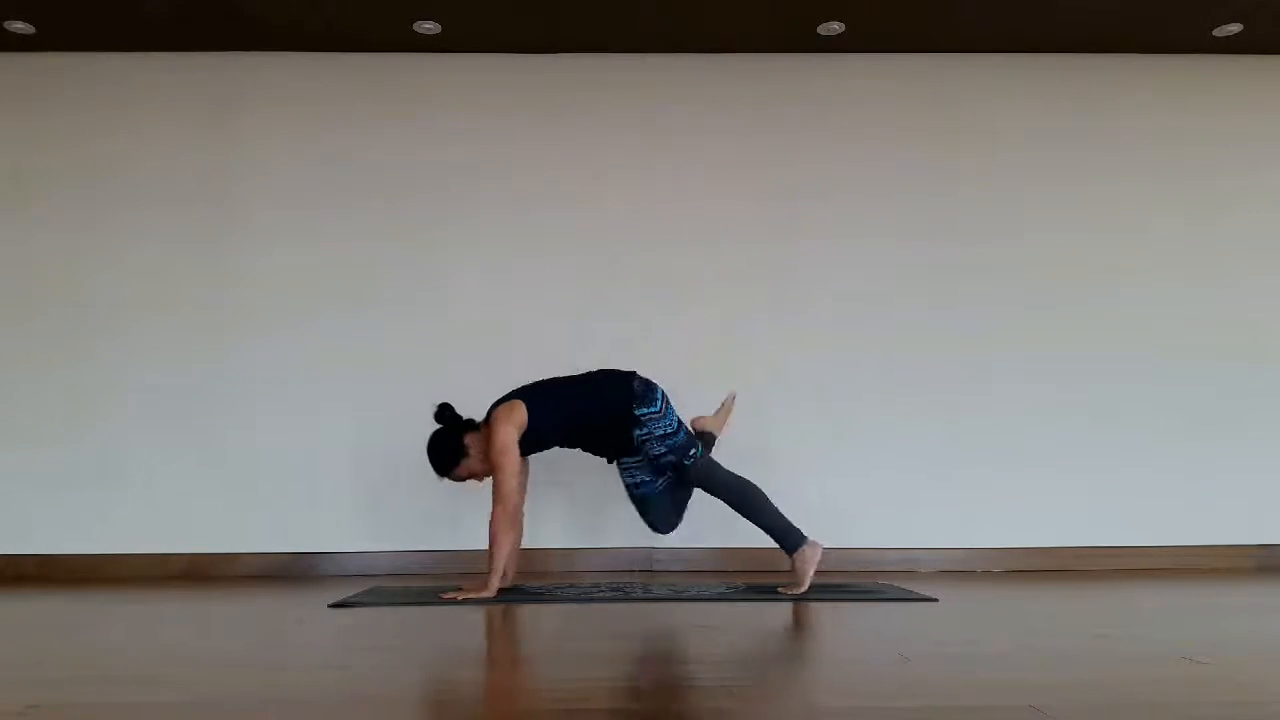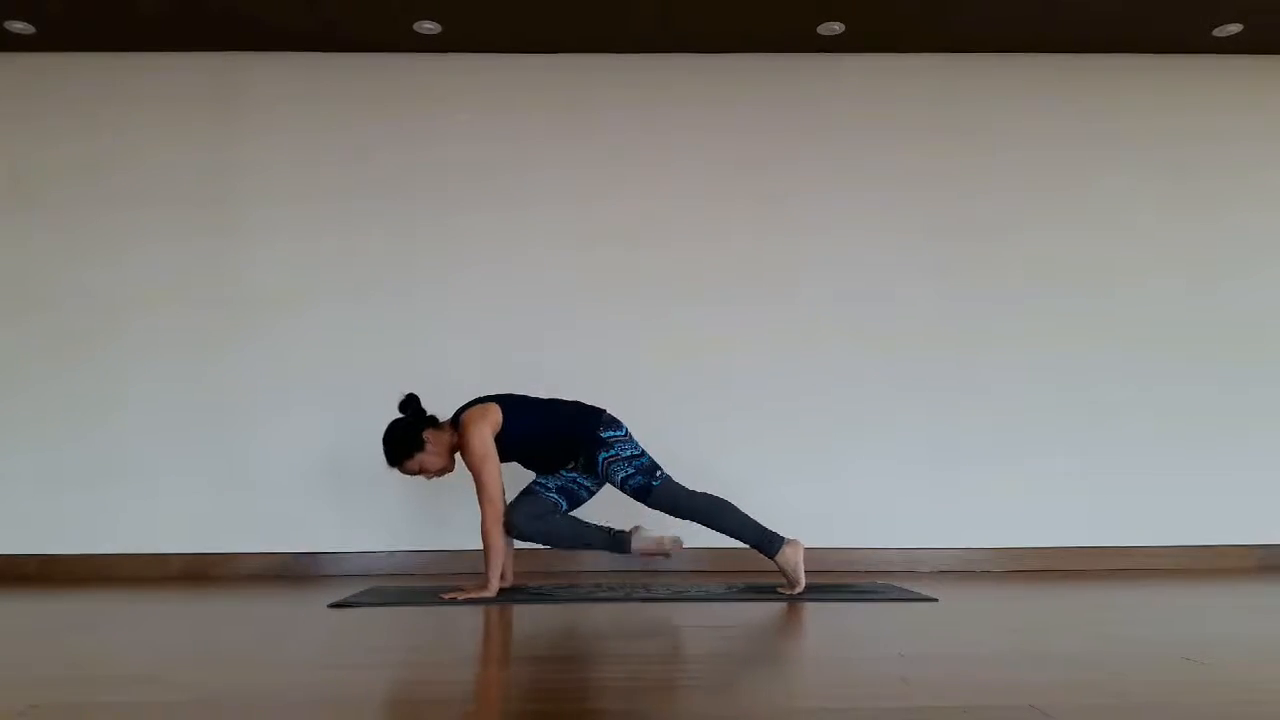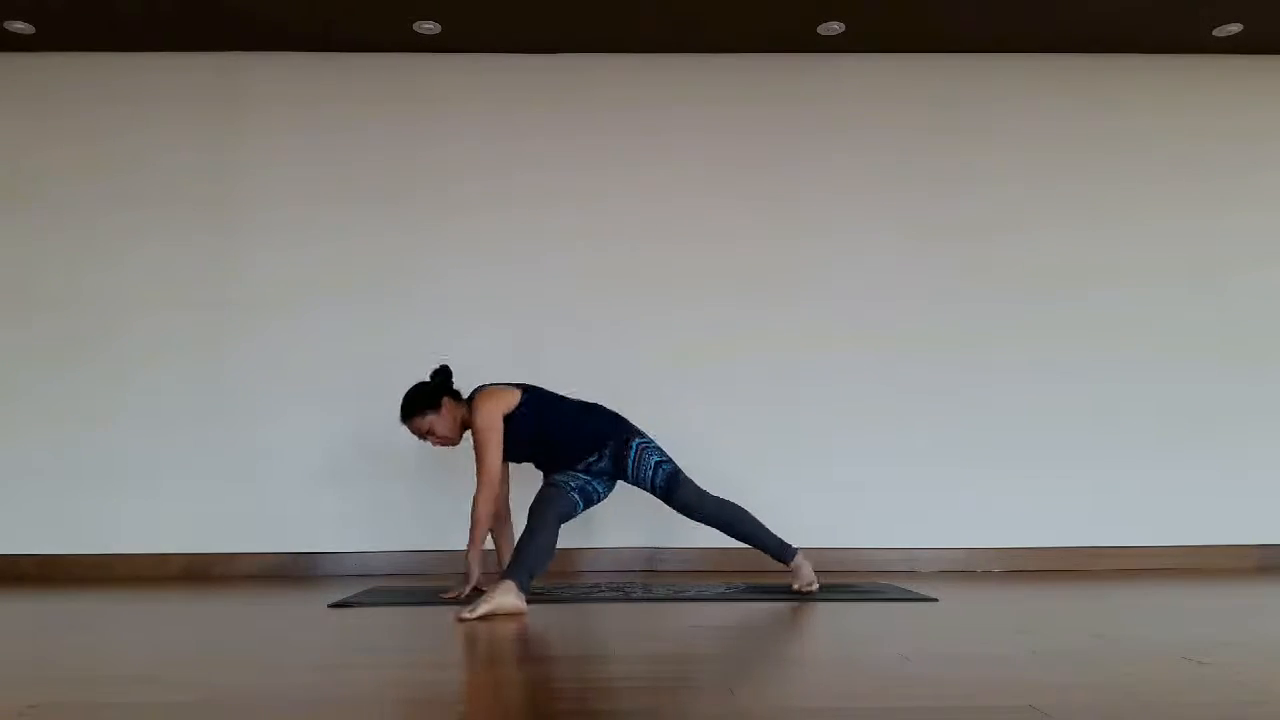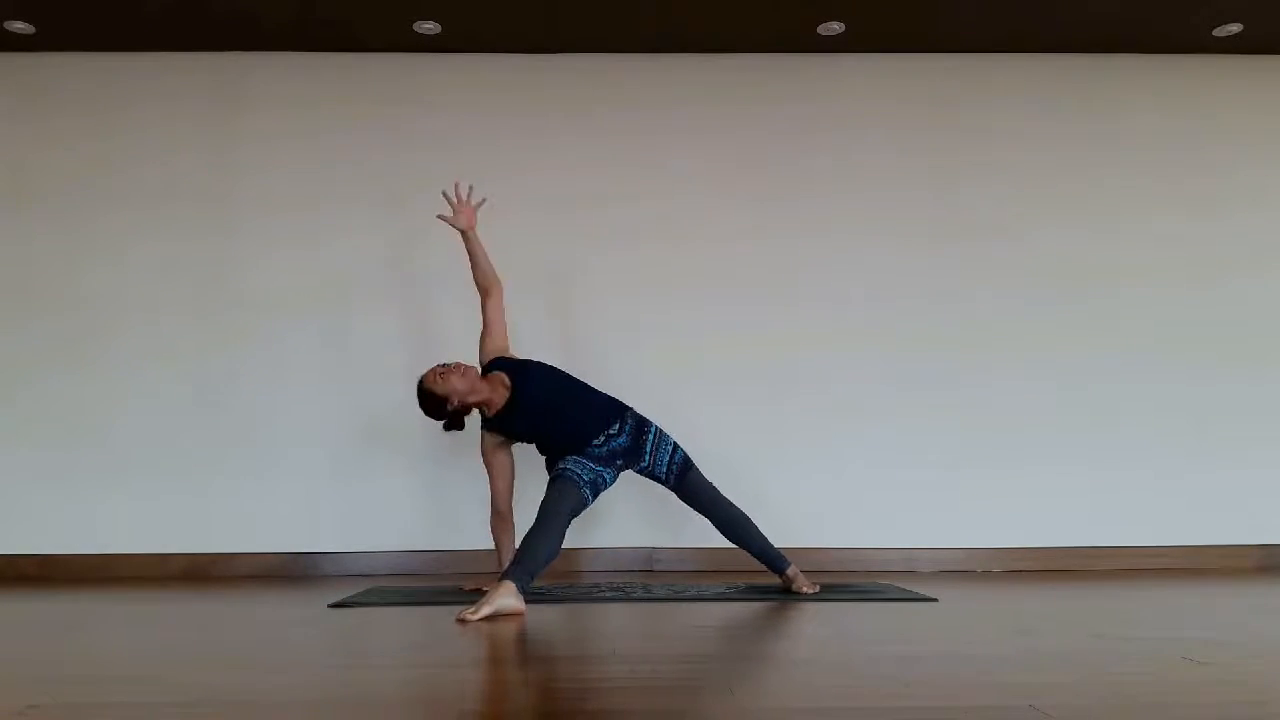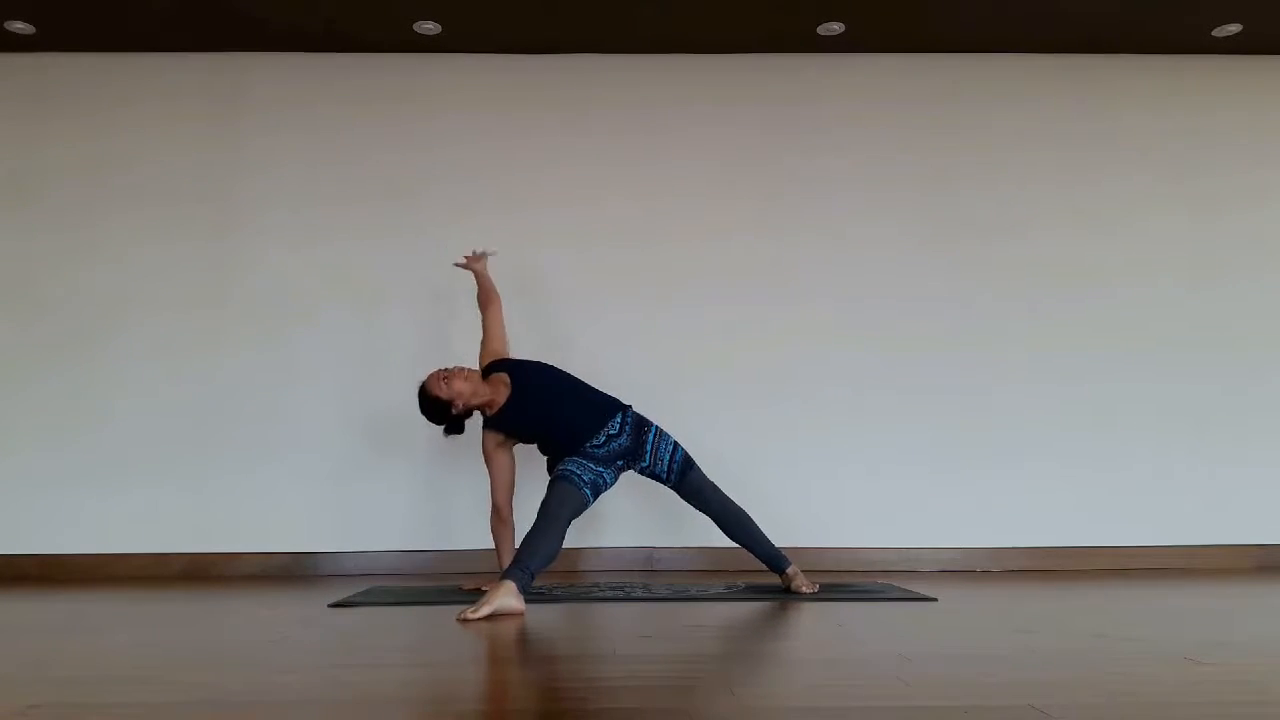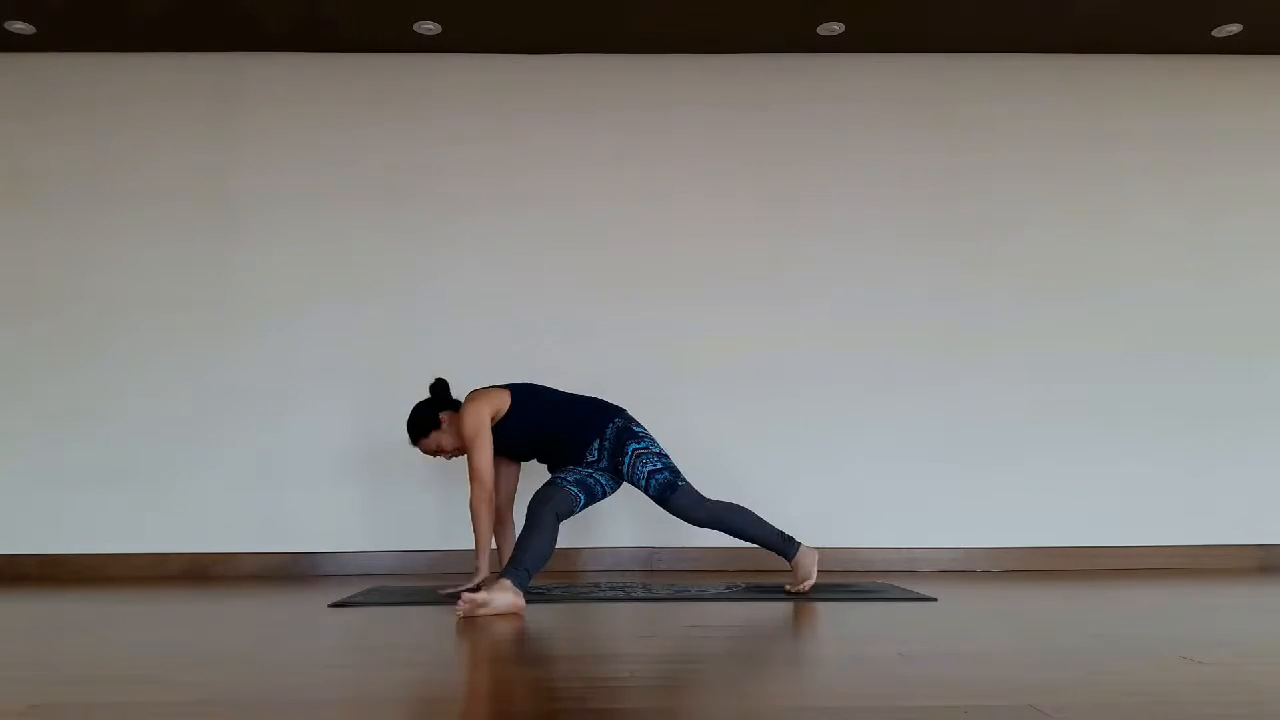
dt=0.3s
person 1, frame 1
left shoulder: (501, 428)
right shoulder: (506, 436)
left elbow: (505, 511)
right elbow: (513, 508)
left wrist: (491, 582)
right wrist: (504, 573)
left hip: (634, 405)
right hip: (617, 424)
left knee: (716, 477)
right knee: (663, 520)
left ankle: (800, 546)
right ankle: (702, 433)
person 1, frame 2
left shoulder: (473, 427)
right shoulder: (468, 442)
left elbow: (492, 510)
right elbow: (498, 515)
left wrist: (491, 582)
right wrist: (502, 572)
left hip: (599, 437)
right hip: (570, 465)
left knee: (677, 500)
right knee: (520, 519)
left ankle: (781, 548)
right ankle: (629, 543)
person 1, frame 3
left shoulder: (486, 403)
right shoulder: (484, 429)
left elbow: (488, 488)
right elbow: (499, 510)
left wrist: (473, 560)
right wrist: (506, 569)
left hip: (613, 440)
right hip: (578, 469)
left knee: (696, 502)
right knee: (544, 511)
left ankle: (791, 558)
right ankle: (510, 590)
person 1, frame 4
left shoulder: (496, 367)
right shoulder: (494, 437)
left elbow: (490, 290)
right elbow: (501, 507)
left wrist: (468, 226)
right wrist: (505, 561)
left hip: (623, 427)
right hip: (584, 459)
left knee: (706, 499)
right knee: (552, 515)
left ankle: (785, 569)
right ankle: (509, 588)
person 1, frame 5
left shoulder: (494, 367)
right shoulder: (496, 437)
left elbow: (491, 306)
right elbow: (501, 509)
left wrist: (479, 271)
right wrist: (506, 569)
left hip: (624, 426)
right hip: (585, 459)
left knee: (706, 495)
right knee: (554, 512)
left ankle: (786, 568)
right ankle: (509, 589)
person 1, frame 6
left shoulder: (476, 408)
right shoulder: (500, 445)
left elbow: (483, 489)
right elbow: (502, 509)
left wrist: (483, 571)
right wrist: (502, 574)
left hip: (615, 434)
right hip: (584, 463)
left knee: (691, 505)
right knee: (542, 510)
left ankle: (796, 553)
